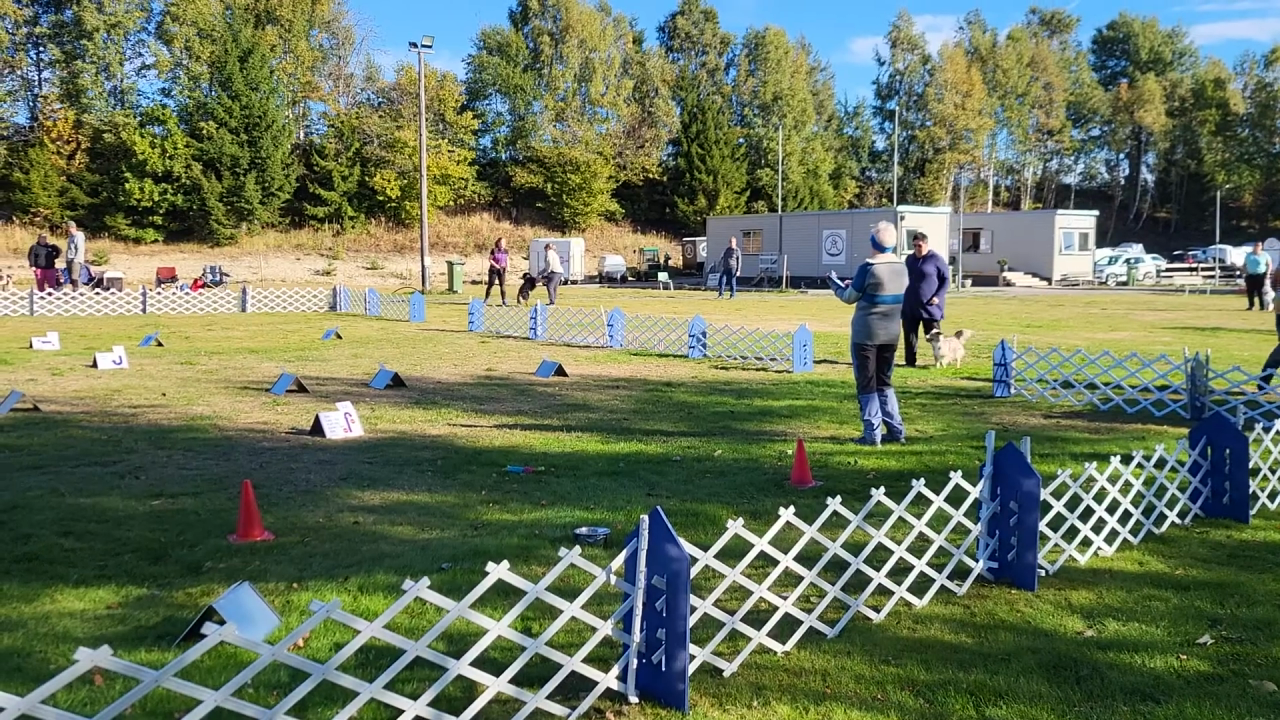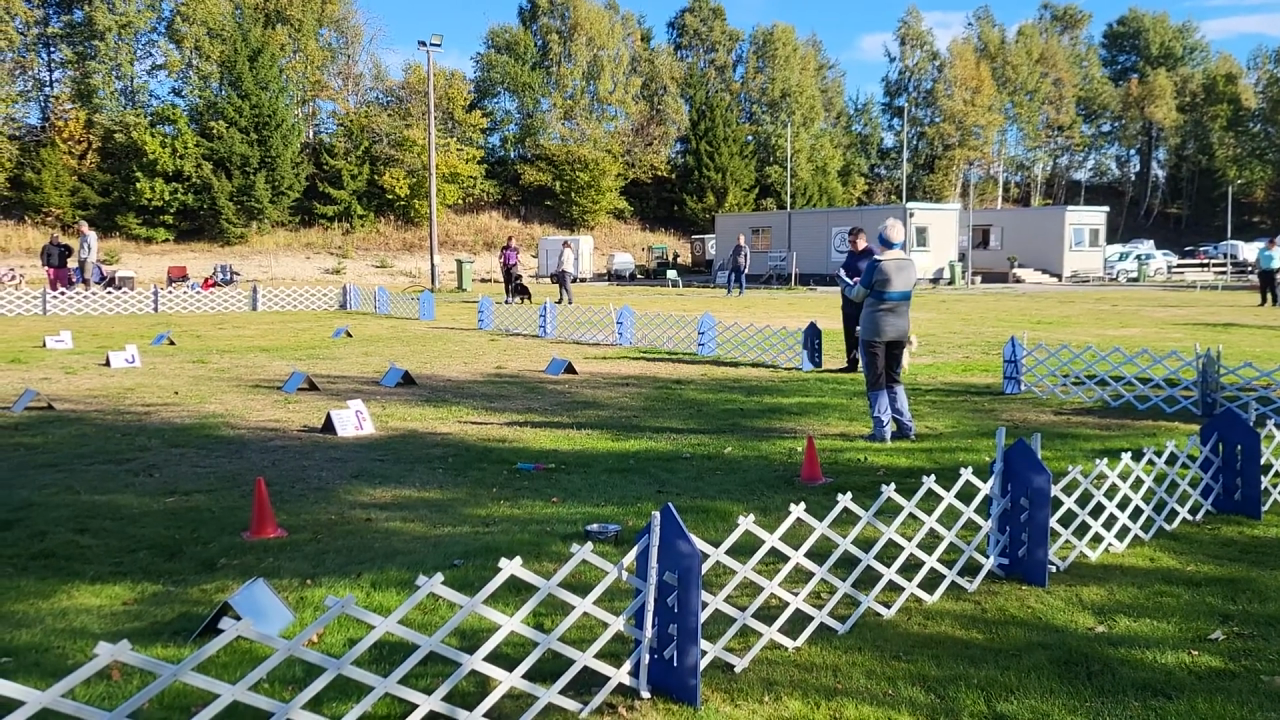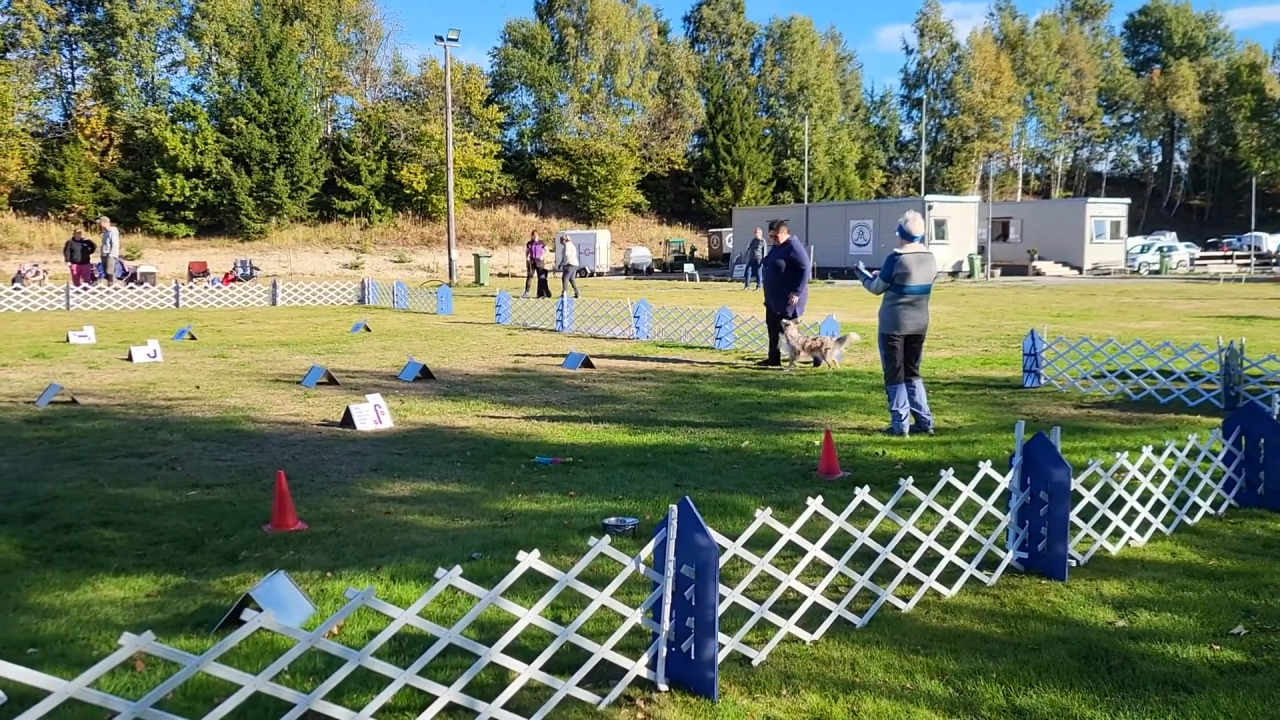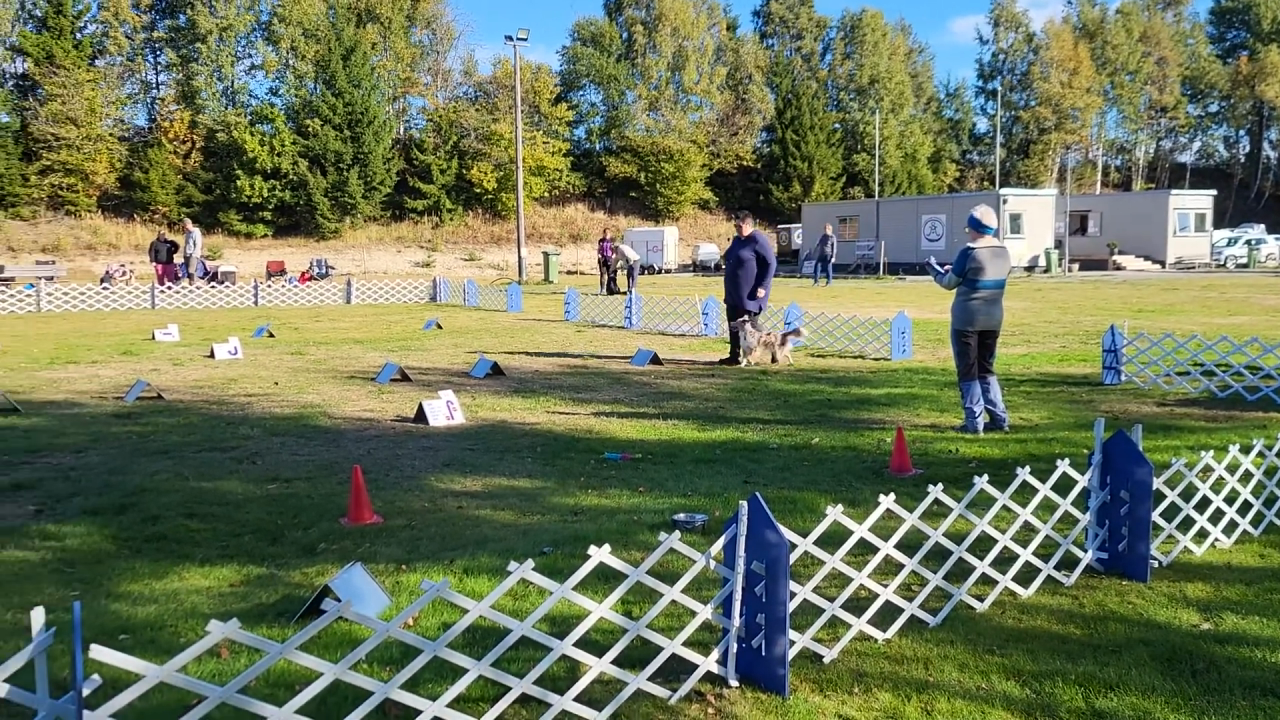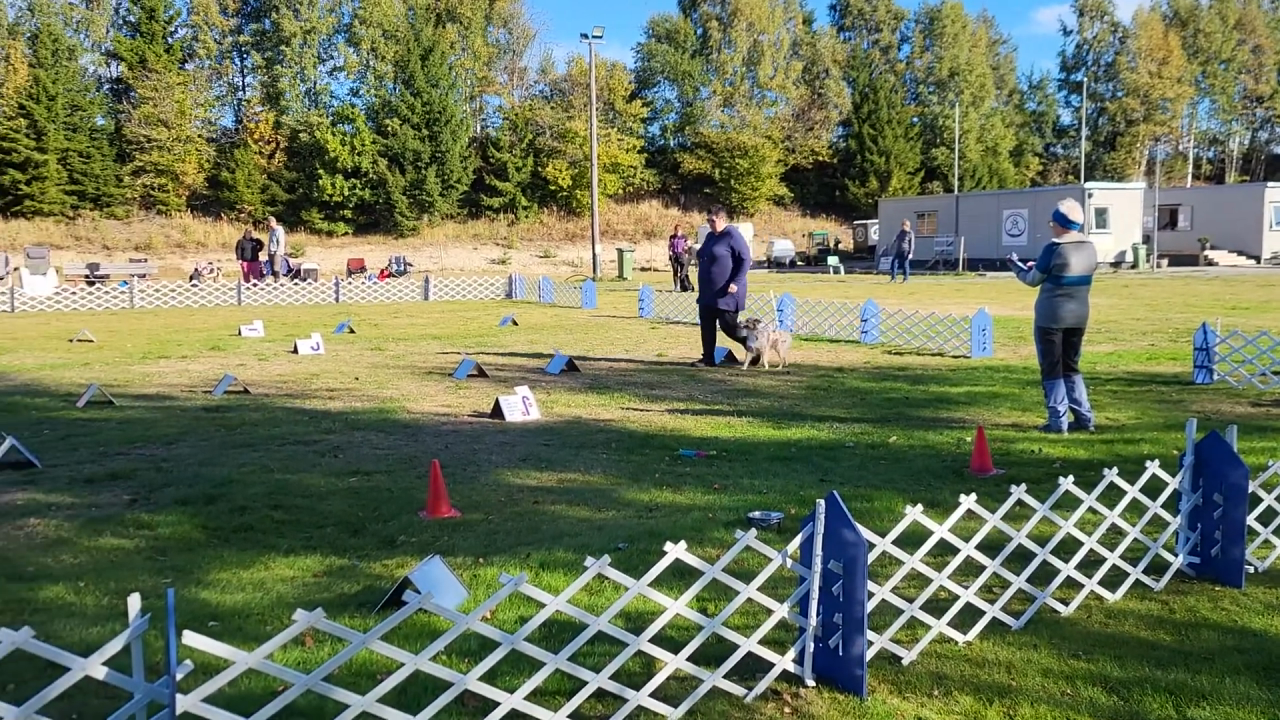
dt=1s
person 1, frame 1
left shoulder: (868, 268)
right shoulder: (901, 268)
left elbow: (849, 298)
left wrist: (835, 283)
right wrist: (854, 285)
left hip: (866, 333)
right hip: (891, 333)
left knee: (867, 385)
right knee: (884, 382)
left ankle: (872, 435)
right ankle: (896, 431)
person 1, frame 2
left shoulder: (877, 265)
right shoulder: (910, 265)
left elbow: (858, 296)
left wrist: (846, 283)
left hip: (874, 330)
right hip: (900, 330)
left knee: (876, 381)
right knee: (894, 379)
left ankle: (882, 431)
right ankle: (906, 428)
person 1, frame 3
left shoulder: (896, 258)
right shoulder: (930, 259)
left elbow: (877, 288)
left wrist: (864, 274)
right wrist: (881, 276)
left hip: (893, 323)
right hip: (919, 324)
left knee: (894, 375)
right knee: (912, 373)
left ankle: (900, 425)
right ankle: (924, 422)
person 1, frame 4
left shoulder: (969, 253)
right shoulder: (1004, 253)
left elbow: (949, 283)
left wrist: (934, 269)
right wrist: (954, 271)
left hip: (966, 319)
right hip: (993, 320)
left knee: (968, 372)
right knee: (986, 370)
left ankle: (974, 423)
right ankle: (999, 419)
person 1, frame 5
left shoulder: (1054, 248)
right shoulder: (1090, 249)
left elbow: (1034, 280)
left wrist: (1016, 265)
right wrist: (1039, 267)
left hip: (1051, 317)
right hip: (1078, 317)
left knee: (1052, 370)
right knee: (1071, 368)
left ankle: (1058, 422)
right ankle: (1084, 418)
